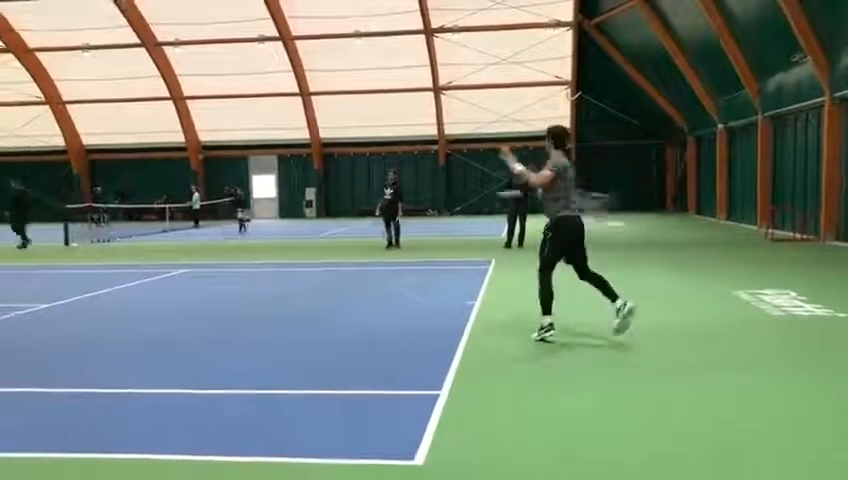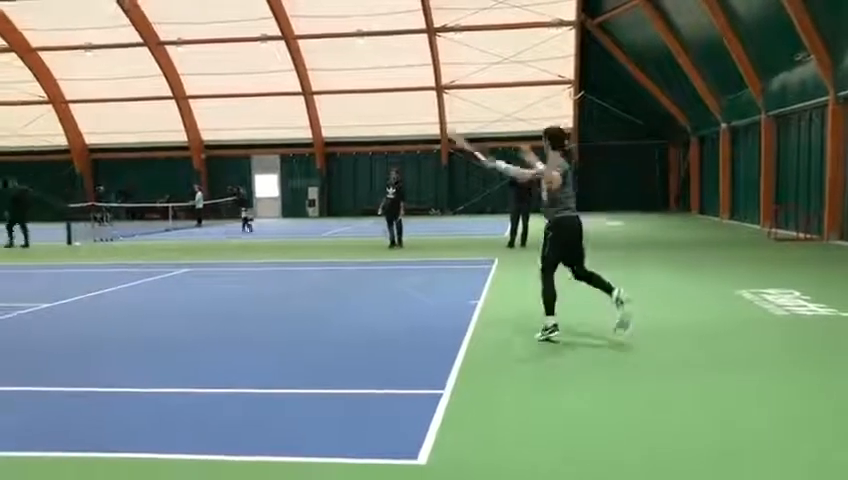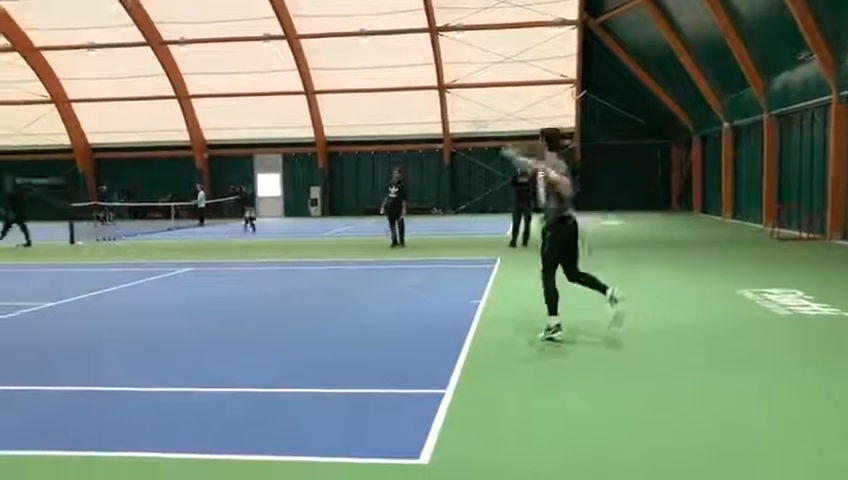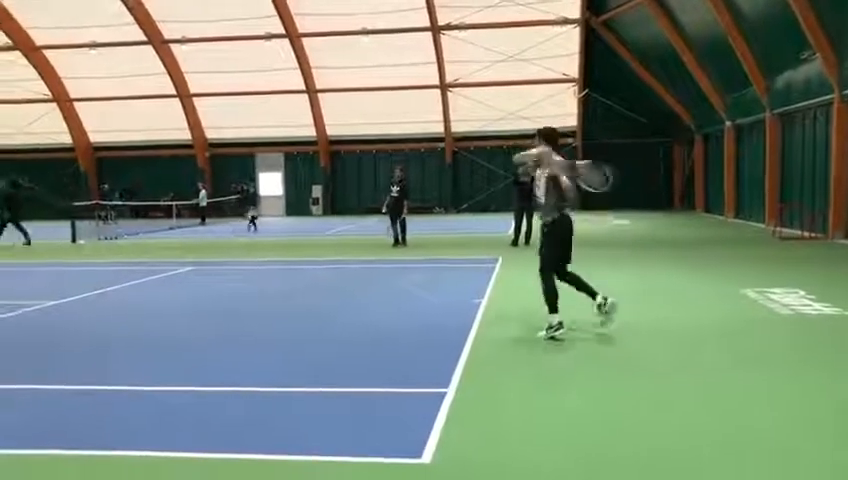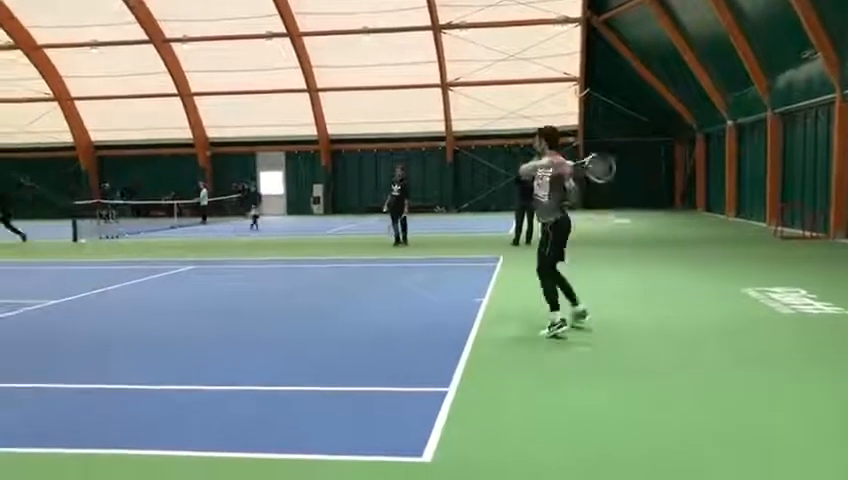
dt=0.1s
person 1, frame 1
left shoulder: (556, 162)
right shoulder: (564, 163)
left elbow: (536, 181)
left wrist: (515, 166)
left hip: (559, 225)
right hip: (570, 222)
left knee: (544, 273)
right knee: (583, 271)
left ankle: (546, 324)
right ankle: (619, 304)
person 1, frame 2
left shoulder: (559, 164)
right shoulder: (554, 164)
left elbow: (555, 185)
right elbow: (526, 176)
left wrist: (538, 166)
right wrist: (497, 164)
left hip: (560, 225)
right hip: (570, 224)
left knee: (547, 274)
right knee: (580, 272)
left ankle: (550, 325)
right ankle: (616, 295)
person 1, frame 3
left shoulder: (558, 165)
right shoulder: (545, 163)
left elbow: (567, 192)
right elbow: (525, 163)
left wrist: (550, 173)
left hip: (559, 225)
right hip: (566, 224)
left knee: (548, 274)
right knee: (573, 273)
left ankle: (553, 325)
right ankle: (610, 294)
person 1, frame 4
left shoulder: (560, 164)
right shoulder: (540, 160)
left elbow: (571, 195)
right elbow: (518, 160)
left wrist: (561, 175)
right wrist: (532, 153)
left hip: (555, 224)
right hip: (556, 223)
left knee: (546, 272)
right knee: (562, 272)
left ankle: (555, 323)
right ankle: (600, 300)
person 1, frame 5
left shoulder: (563, 165)
right shoulder: (539, 161)
left elbow: (574, 192)
right elbow: (523, 171)
left wrist: (566, 174)
right wrist: (542, 162)
left hip: (557, 223)
right hip: (549, 224)
left knee: (544, 270)
right knee: (549, 269)
left ankle: (558, 321)
right ankle: (578, 309)
